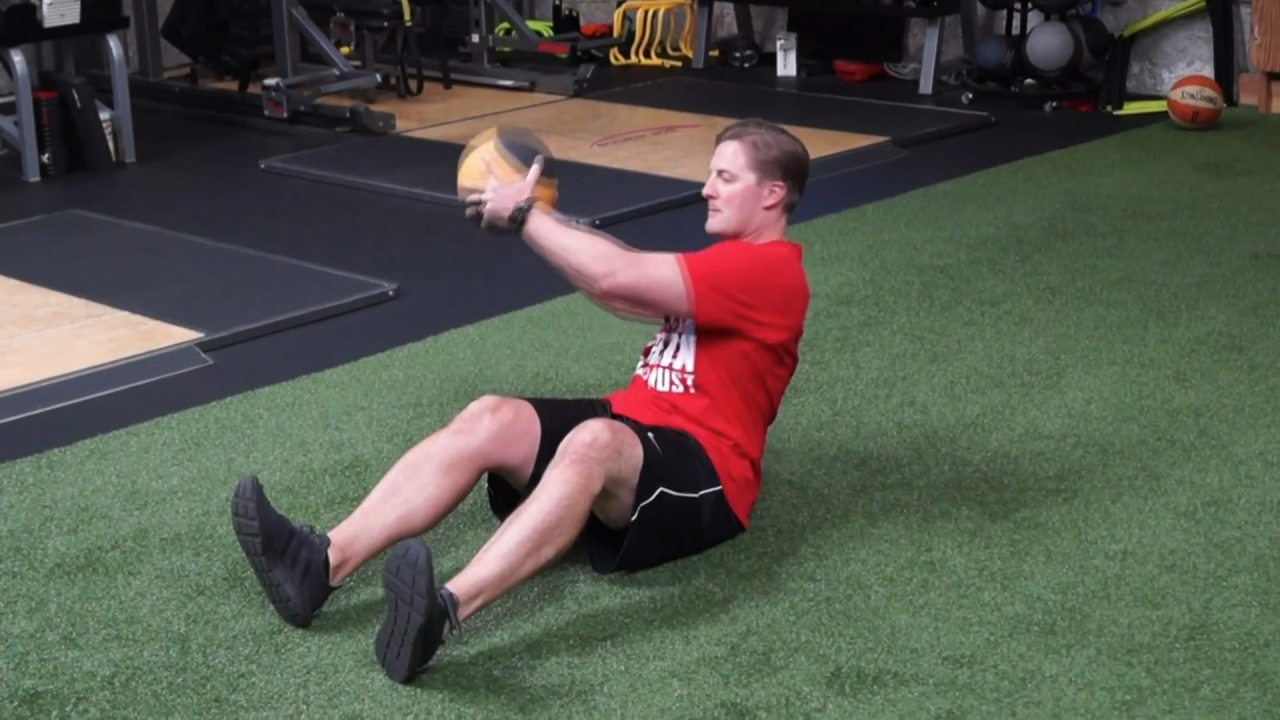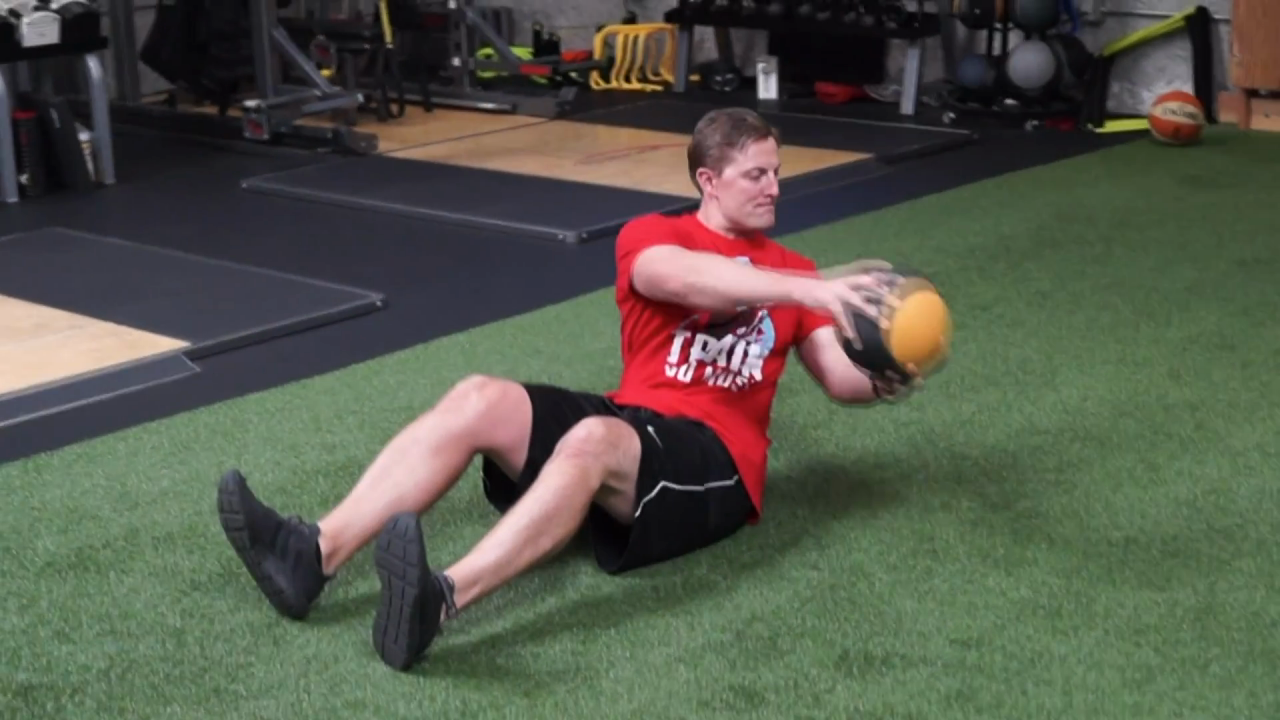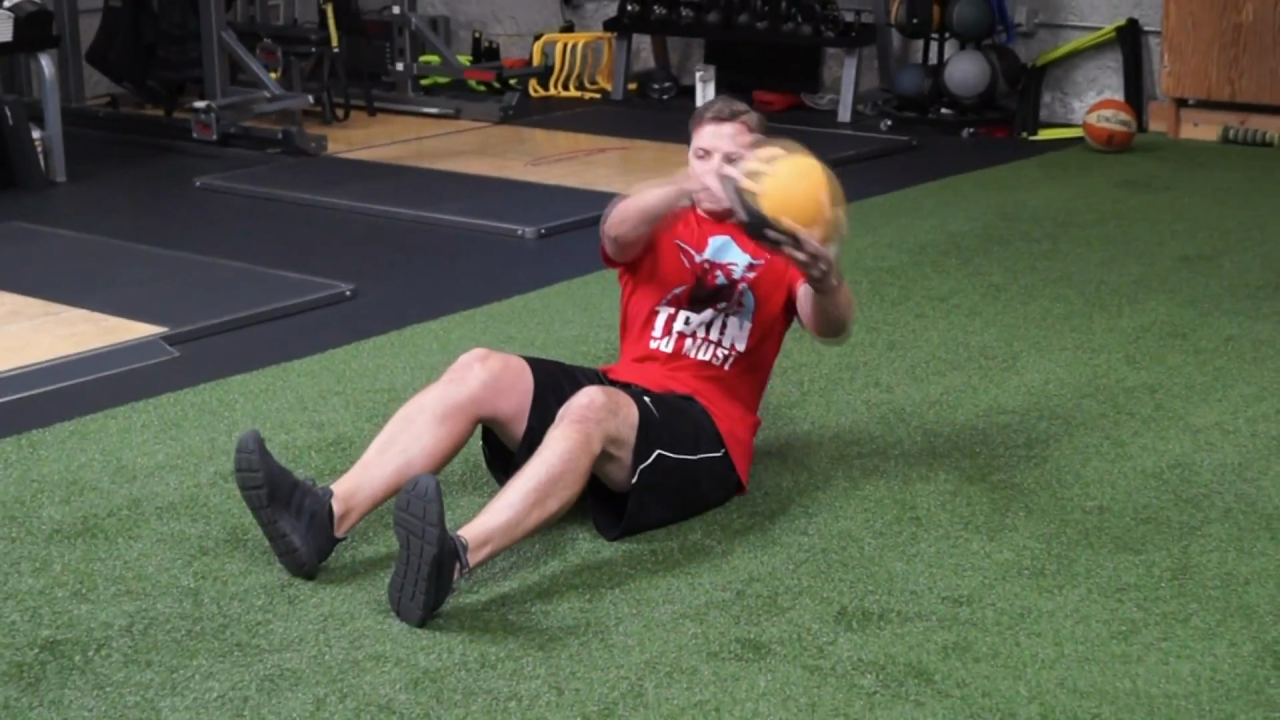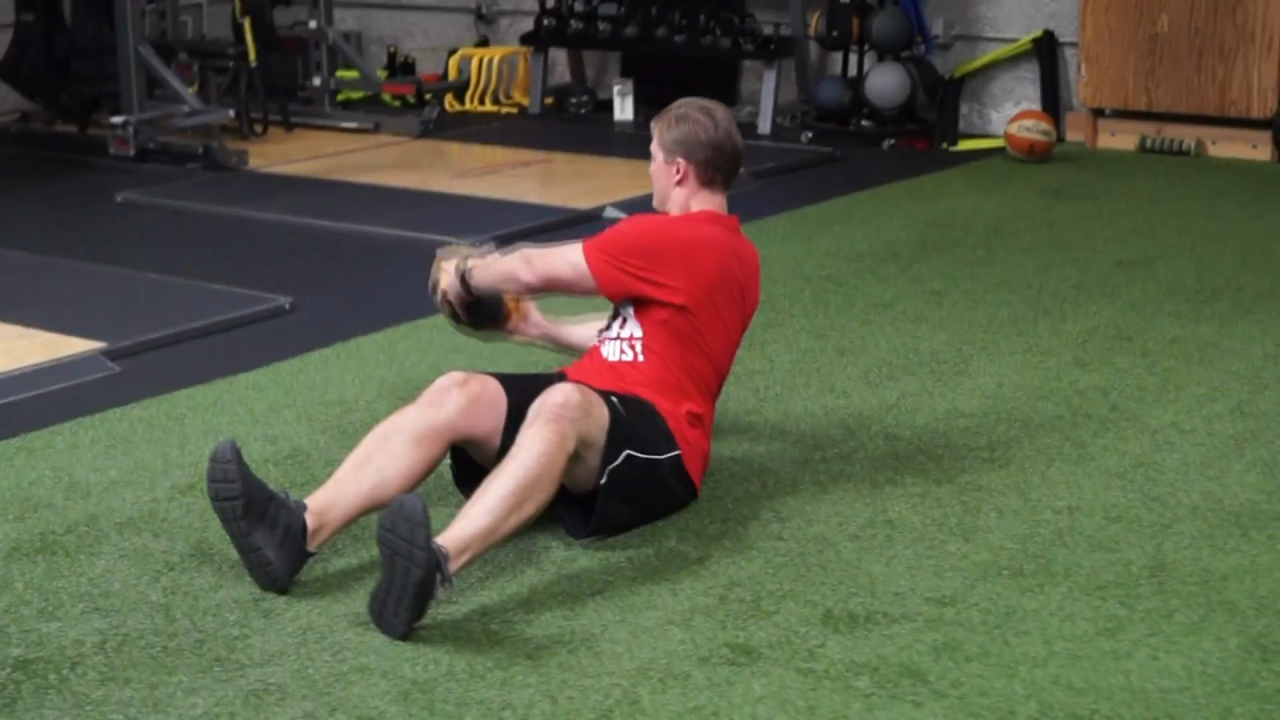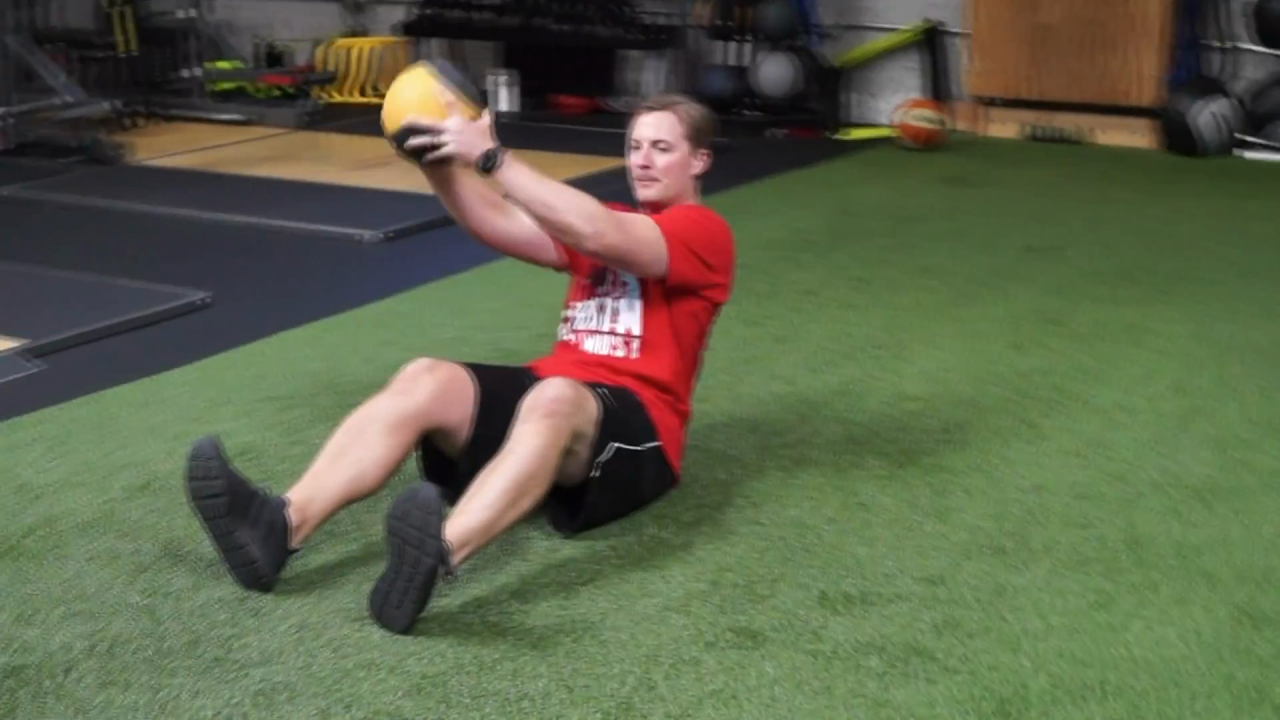
dt=1s
person 1, frame 1
left shoulder: (769, 270)
right shoulder: (730, 260)
left elbow: (619, 277)
right elbow: (627, 294)
left wrist: (524, 211)
right wrist: (535, 216)
left hip: (703, 469)
right hip: (633, 421)
left knee: (594, 442)
right knee: (491, 418)
left ankle: (444, 613)
right ankle: (325, 561)
person 1, frame 2
left shoulder: (793, 272)
right shoulder: (651, 237)
left elbow: (844, 380)
right elbow: (691, 283)
right wrist: (812, 291)
left hip: (715, 458)
right hip: (626, 420)
left knee: (592, 442)
right knee: (479, 398)
left ankle: (441, 600)
right ankle: (315, 554)
person 1, frame 3
left shoulder: (785, 255)
right shoulder: (659, 228)
left elbow: (828, 324)
right elbow: (619, 230)
left wrist: (823, 270)
right wrist: (690, 189)
left hip: (705, 431)
right hip: (622, 390)
left knee: (591, 408)
right knee: (481, 370)
left ankle: (454, 559)
right ankle: (329, 514)
person 1, frame 4
left shoulder: (675, 238)
right shoulder: (719, 247)
left elbow: (537, 270)
left wrist: (466, 276)
right wrist: (544, 329)
left hip: (656, 440)
left knee: (562, 403)
right knee: (456, 392)
left ankle: (437, 562)
right ankle: (301, 528)
person 1, frame 5
left shoulder: (703, 233)
right shoulder: (608, 228)
left elbow: (601, 234)
right elbow: (493, 223)
left wrist: (490, 157)
right wrist: (438, 158)
left hip: (635, 423)
right hip: (551, 388)
left knee: (554, 399)
right knee: (427, 379)
left ankle: (438, 555)
right ankle: (283, 525)
